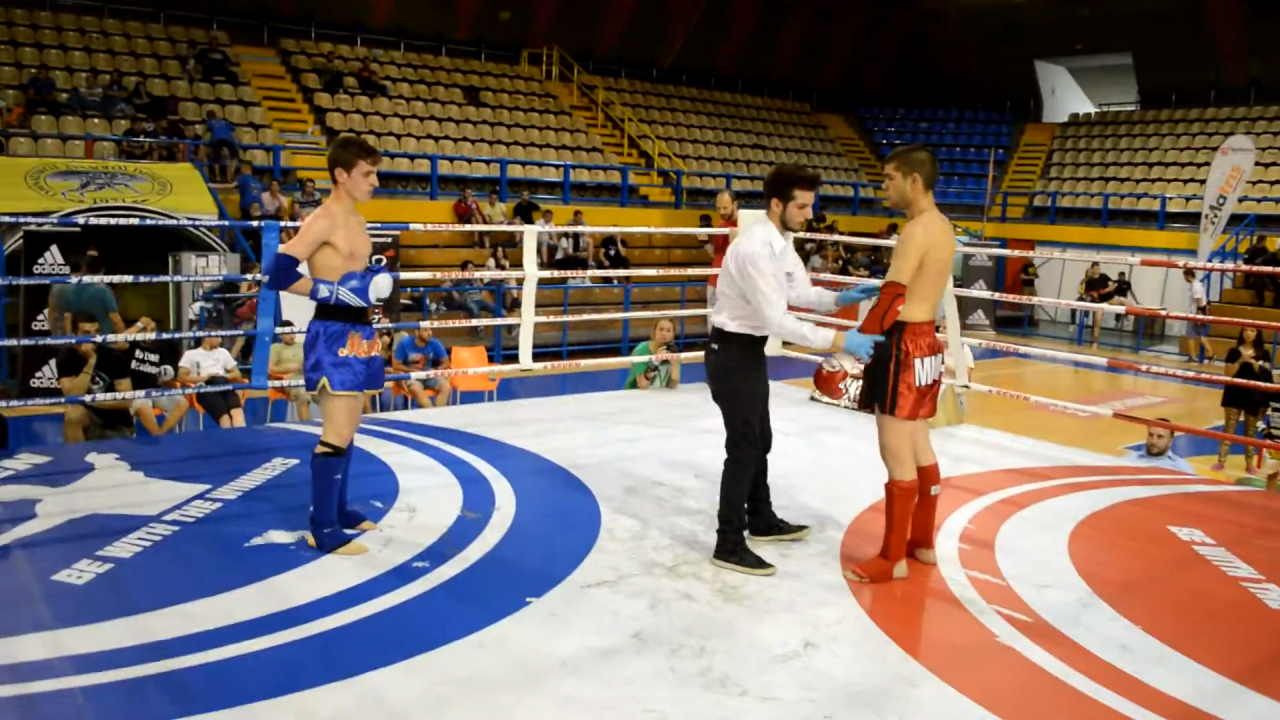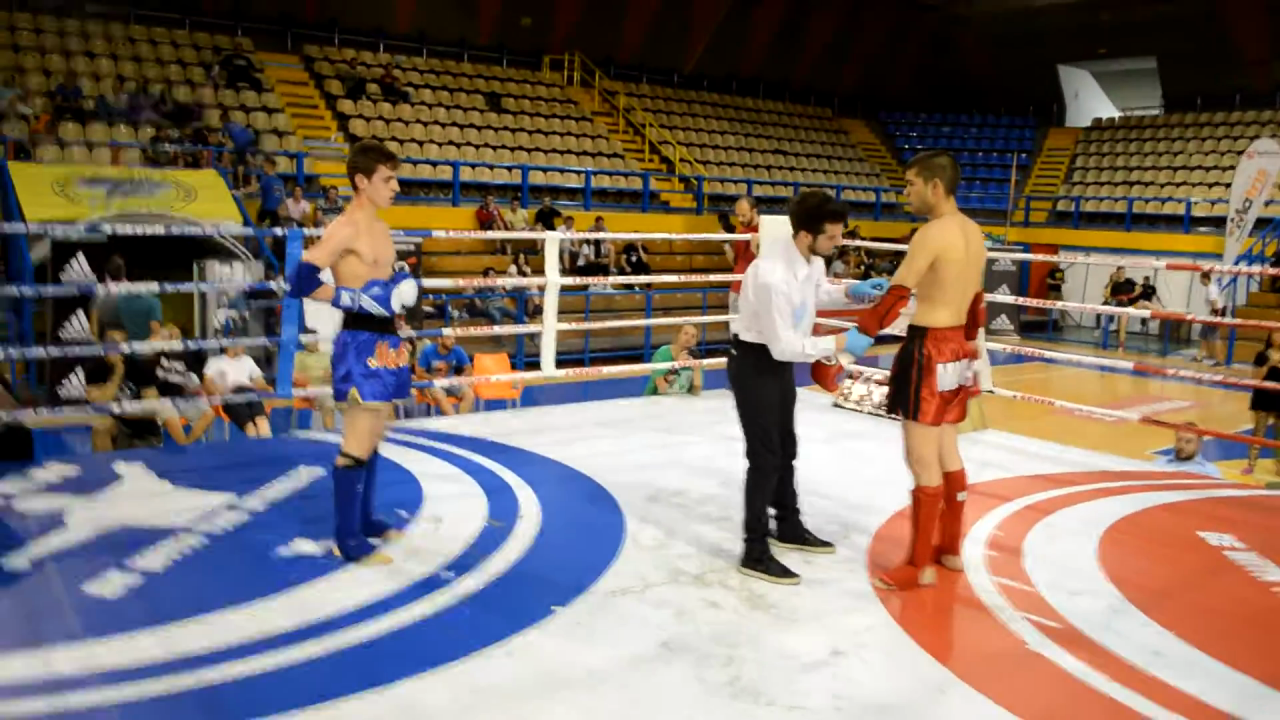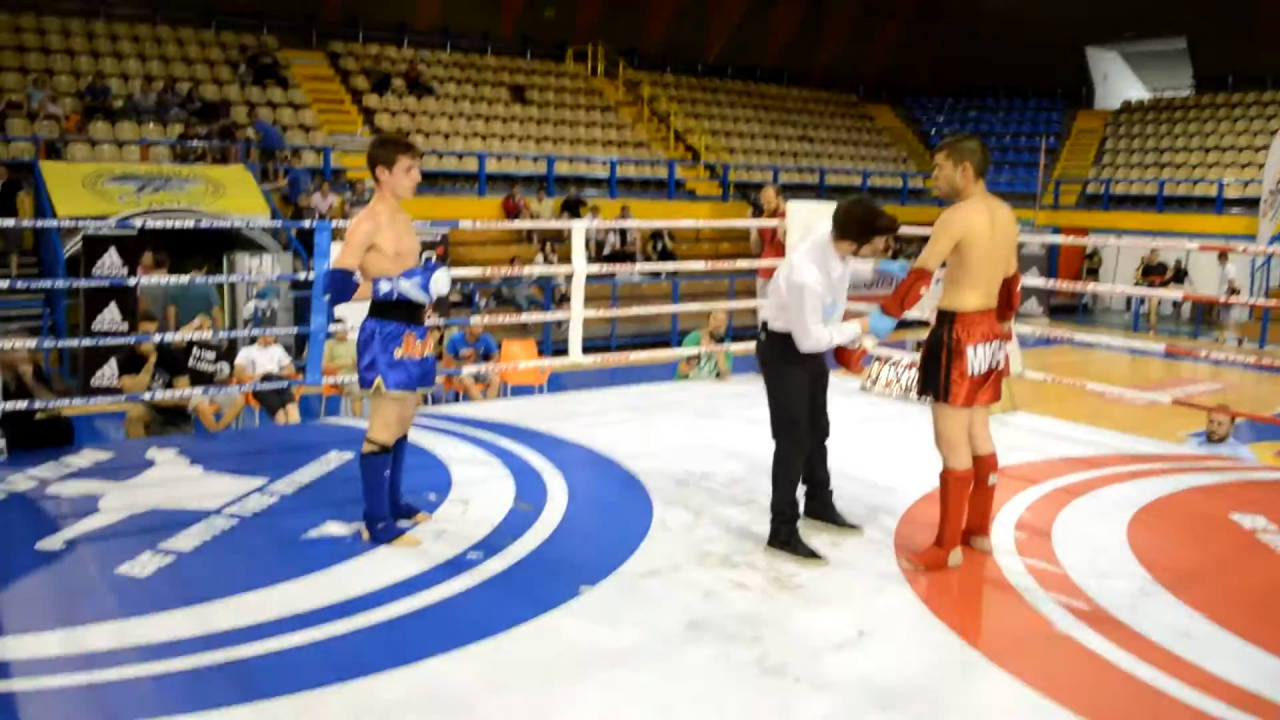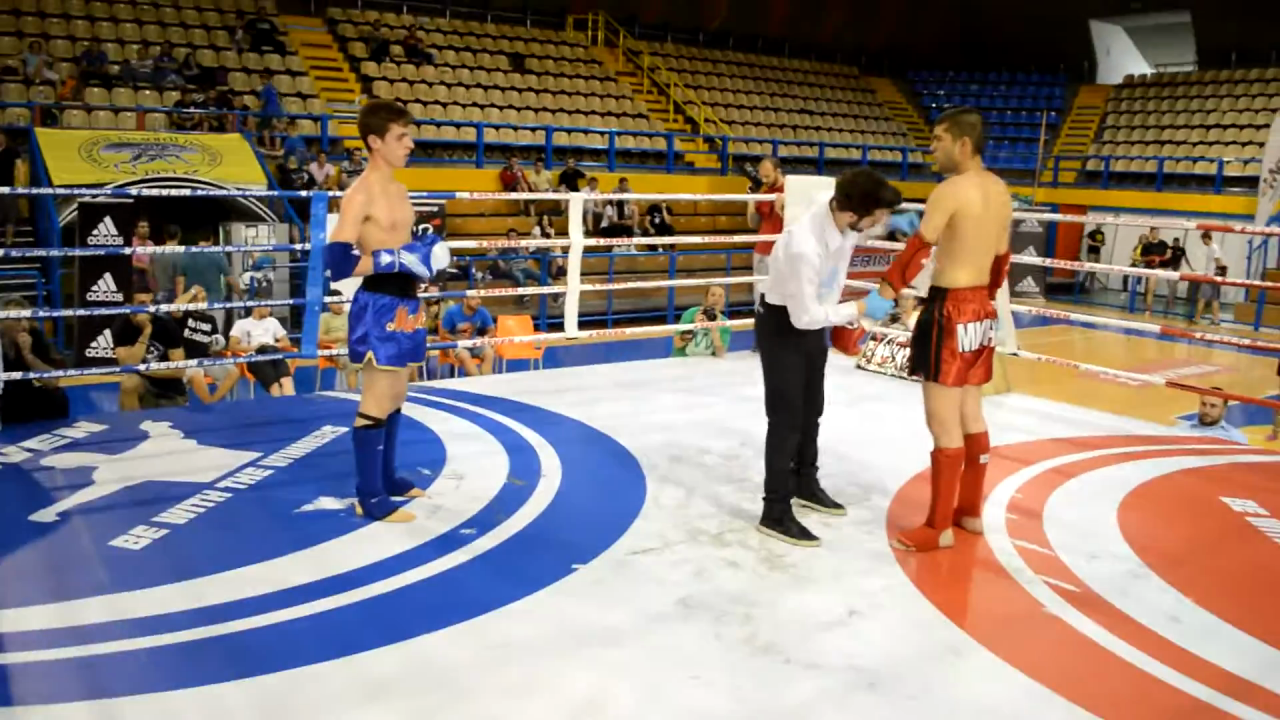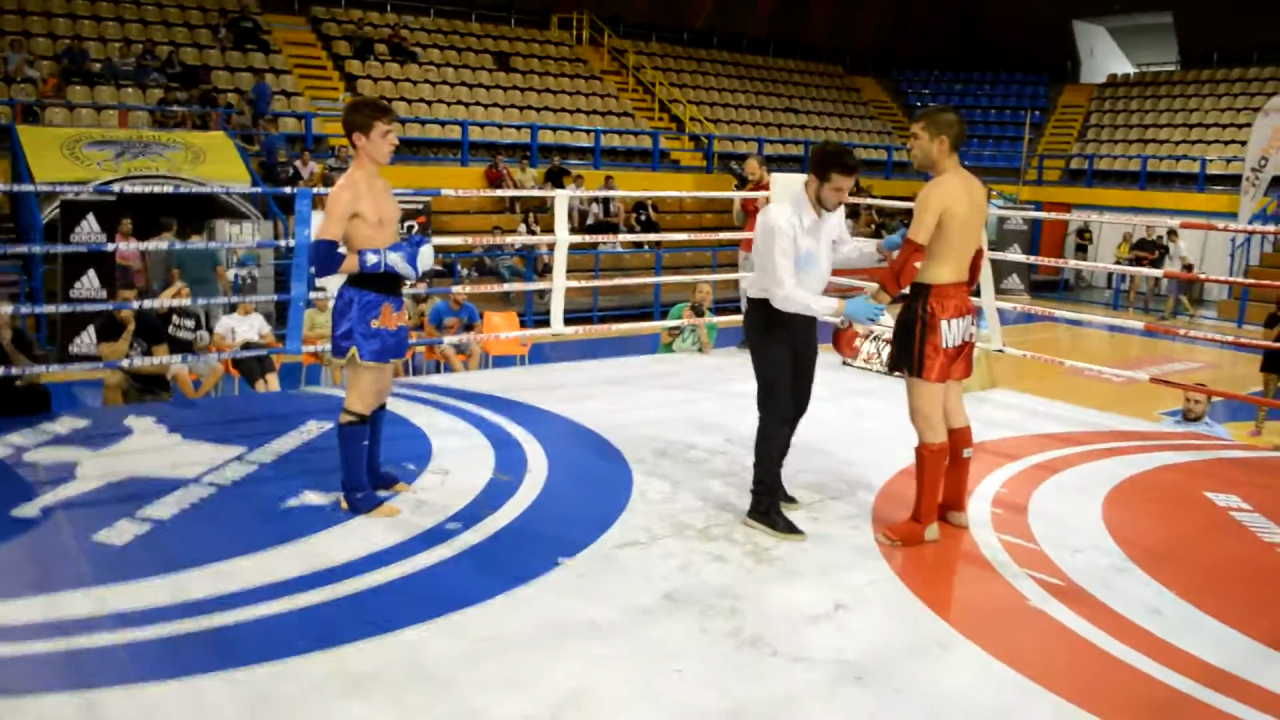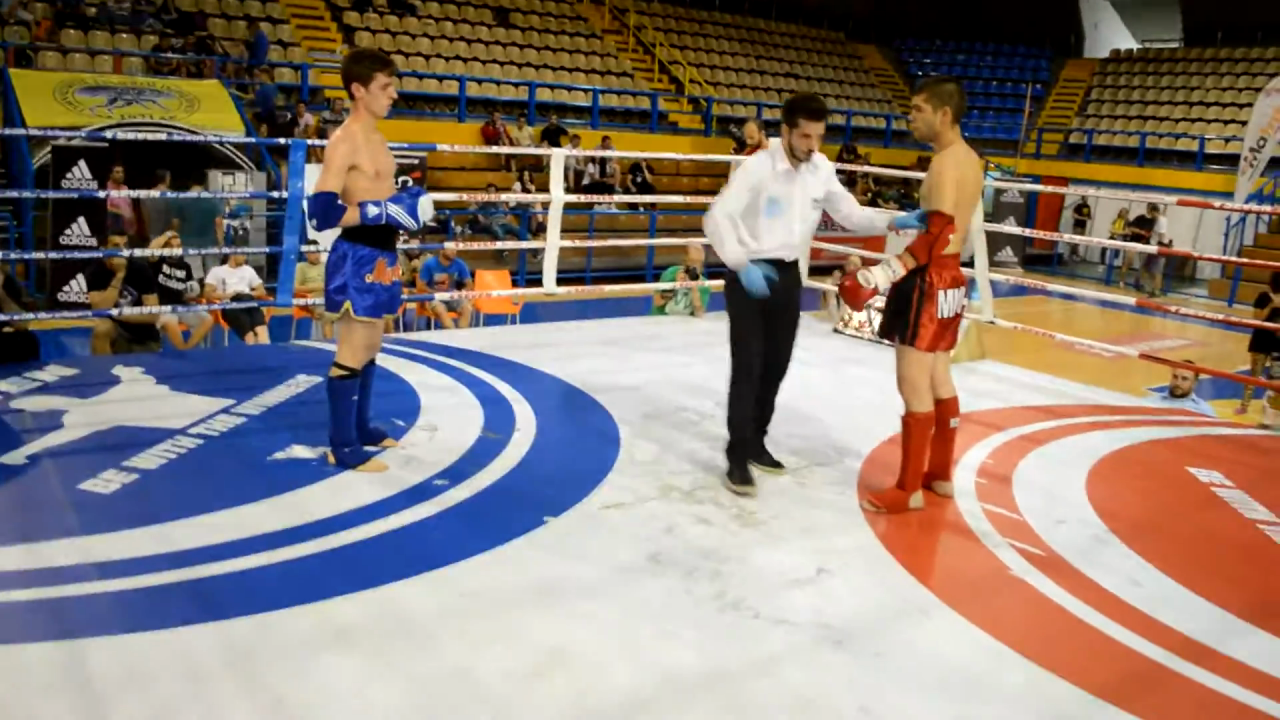
dt=0.3s
person 1, frame 1
left shoulder: (917, 229)
right shoulder: (941, 226)
left elbow: (893, 297)
right wrist: (870, 329)
left hip: (904, 347)
right hip: (925, 344)
left knee: (897, 453)
right knee: (919, 447)
left ankle: (893, 559)
right ankle: (922, 541)
person 1, frame 2
left shoulder: (933, 233)
right shoulder: (974, 233)
left elbow: (897, 296)
left wrist: (853, 340)
left hip: (929, 349)
right hip: (956, 348)
left knee: (922, 460)
right knee: (947, 453)
left ankle: (920, 566)
right ankle: (950, 548)
person 1, frame 3
left shoulder: (957, 216)
right shoulder: (1006, 216)
left elbow: (920, 277)
left wrist: (879, 320)
left hip: (959, 333)
right hip: (988, 332)
left knee: (952, 442)
right knee: (978, 434)
left ankle: (947, 547)
right ankle: (979, 530)
person 1, frame 4
left shoulder: (950, 190)
right shoulder: (1001, 191)
left elbow: (916, 252)
left wrist: (879, 299)
left hip: (950, 311)
right hip: (980, 309)
left knee: (943, 422)
right knee: (970, 415)
left ankle: (939, 527)
right ankle: (970, 510)
person 1, frame 5
left shoulder: (936, 191)
right shoulder: (976, 188)
left elbow: (910, 258)
left wrist: (870, 306)
left hip: (931, 306)
right hip: (960, 305)
left knee: (927, 417)
right knee: (952, 408)
left ankle: (924, 521)
right ankle: (955, 504)
person 1, frame 6
left shoulder: (947, 161)
right shoulder: (967, 159)
left elbow: (939, 233)
left wrist: (888, 270)
left hip: (928, 281)
right hip: (947, 278)
left knee: (913, 386)
right knee: (938, 378)
left ankle: (908, 489)
right ankle: (939, 473)
person 2, frame 1
left shoulder: (358, 222)
right shoulder: (322, 221)
right elbow: (278, 274)
left wrist: (377, 282)
right wrist: (333, 291)
left hip: (360, 333)
right hip: (333, 334)
left knee: (347, 429)
right knee: (337, 433)
left ankle: (338, 508)
right ankle: (323, 527)
person 2, frame 2
left shoulder: (382, 229)
right shoulder: (345, 229)
right elbow: (300, 281)
left wrist: (402, 289)
right wrist: (355, 299)
left hip: (387, 342)
right hip: (361, 344)
left knee: (373, 439)
right knee: (359, 444)
left ankle: (364, 518)
right ankle: (348, 538)
person 2, frame 3
left shoulder: (404, 221)
right shoulder: (366, 224)
right elbow: (337, 288)
left wrist: (429, 281)
right wrist: (396, 288)
left hip: (412, 331)
right hip: (386, 333)
left knee: (401, 424)
right knee: (383, 429)
left ankle: (393, 502)
right ankle: (376, 522)
person 2, frame 4
left shoulder: (400, 190)
right shoulder: (361, 194)
right elbow: (336, 263)
left wrist: (425, 253)
right wrist: (398, 260)
left hip: (404, 304)
right hip: (380, 306)
left knee: (395, 398)
right knee: (377, 404)
left ankle: (387, 477)
right ankle: (370, 497)
person 2, frame 5
left shoulder: (383, 186)
right shoulder: (347, 191)
right elbow: (322, 260)
left wrist: (410, 253)
right wrist: (382, 260)
left hip: (388, 301)
right hip: (364, 303)
left knee: (379, 394)
right knee: (361, 398)
left ankle: (372, 472)
right ankle: (355, 491)
person 2, frame 6
left shoulder: (376, 139)
right shoulder: (345, 143)
right elbow: (322, 214)
left wrist: (405, 204)
right wrist: (384, 211)
left hip: (381, 255)
right hip: (358, 256)
left knee: (369, 348)
right knee: (352, 352)
left ankle: (360, 427)
right ankle: (343, 446)
person 3, frame 1
left shoulder: (781, 242)
right shoulder: (754, 249)
left elbow: (797, 291)
right elbow: (778, 321)
left wrist: (843, 297)
right wrist: (838, 340)
left hip: (750, 349)
right hip: (733, 352)
left knee: (759, 440)
right knee: (743, 446)
left ankle: (761, 519)
right ankle: (729, 544)
person 3, frame 2
left shoulder: (810, 256)
right shoulder: (772, 275)
right elbow: (783, 345)
left wrist: (851, 291)
right wrist: (840, 343)
left hip: (780, 357)
right hip: (755, 362)
left knee: (785, 448)
right knee: (765, 454)
left ankle: (789, 526)
right ankle: (755, 552)
person 3, frame 3
left shoulder: (839, 247)
right shoulder: (805, 275)
right elbow: (810, 339)
left wrist: (878, 270)
right wrist: (862, 327)
left hip: (811, 340)
right hip: (785, 347)
left knee: (817, 430)
right knee: (794, 438)
left ankle: (819, 503)
right ankle: (783, 533)
person 3, frame 4
left shoulder: (841, 217)
right shoulder: (804, 245)
right elbow: (804, 315)
right wrist: (859, 308)
left hip: (812, 318)
right hip: (783, 323)
left knee: (811, 406)
right knee: (787, 416)
left ankle: (805, 482)
right ankle: (776, 512)
person 3, frame 5
left shoulder: (833, 211)
right shoulder: (779, 219)
left elbow: (840, 248)
right elbow: (782, 293)
left wrist: (881, 249)
right wrist: (843, 307)
left hip: (803, 316)
right hip: (770, 317)
left knee: (796, 404)
right knee: (776, 409)
left ankle: (770, 478)
right ankle: (763, 505)
person 3, frame 6
left shoulder: (821, 172)
right shoulder: (755, 168)
left elbow: (851, 213)
right elbow: (716, 220)
left wrist: (894, 224)
right wrist: (740, 265)
left hip: (787, 275)
right hip: (751, 275)
left knee: (776, 367)
right knee: (748, 368)
left ankle: (753, 442)
right ankle: (737, 458)
